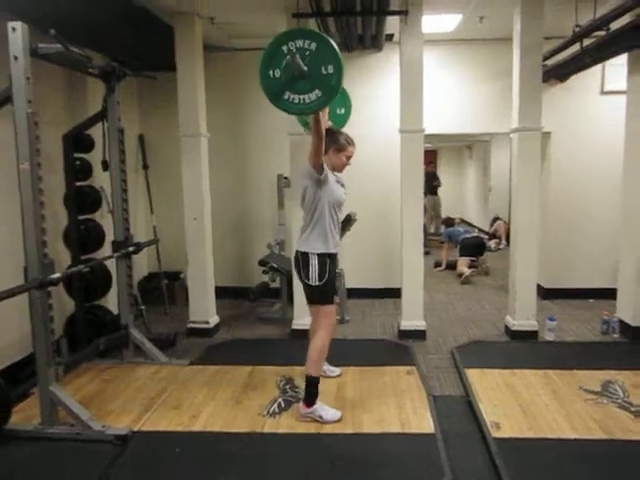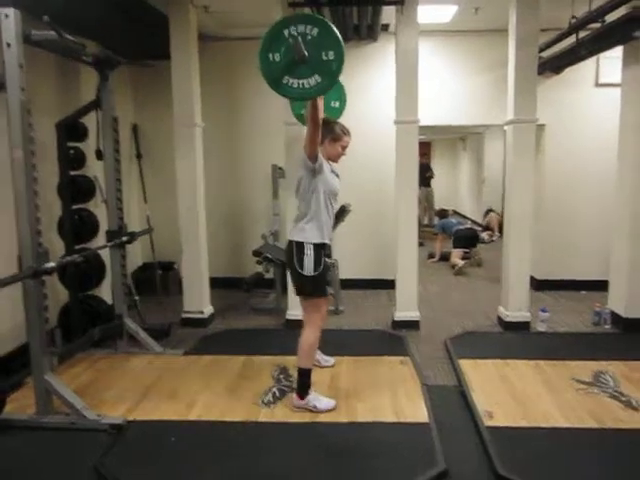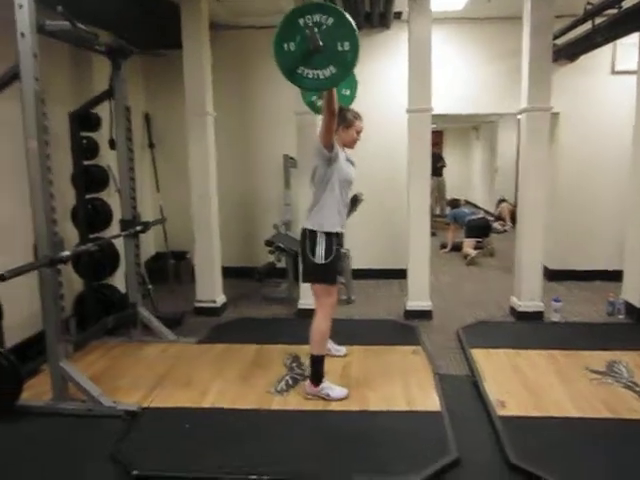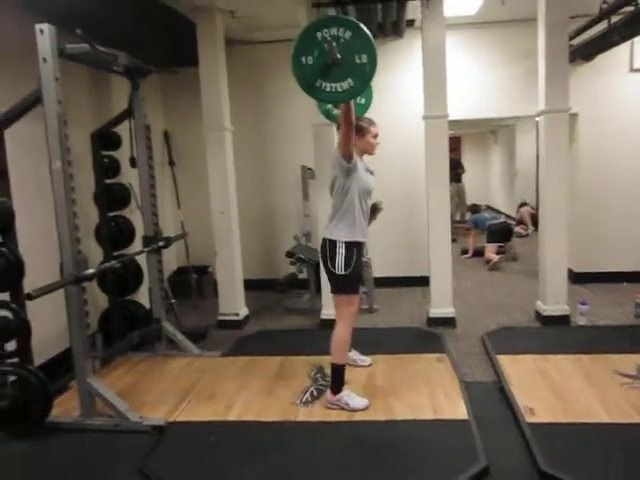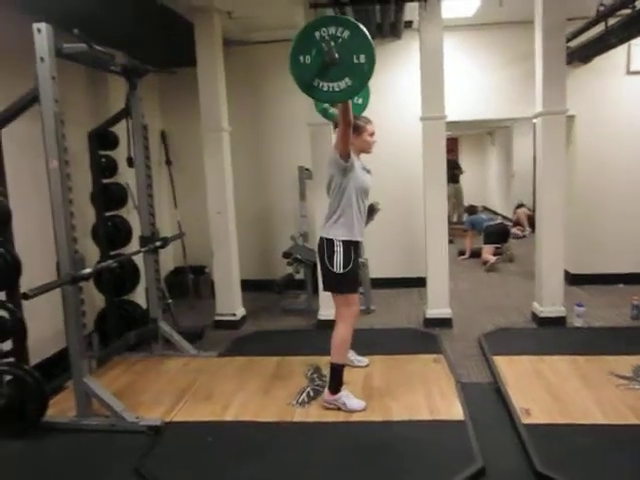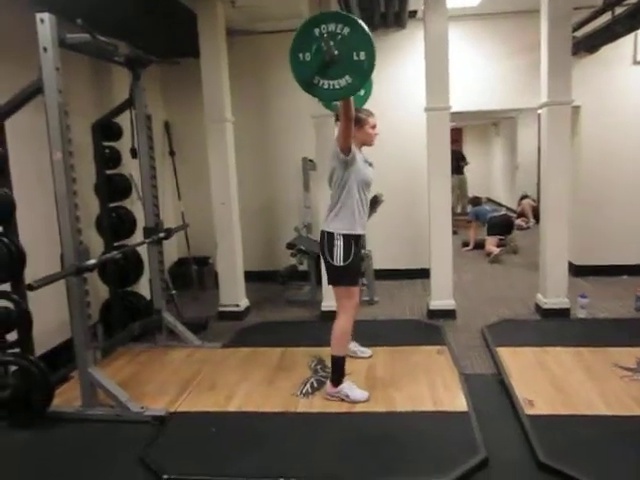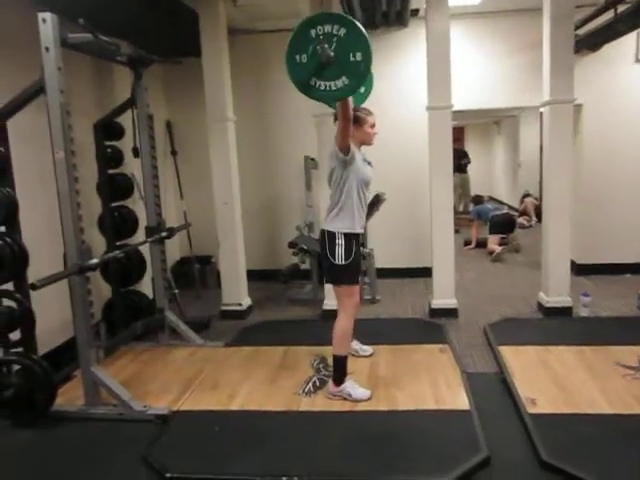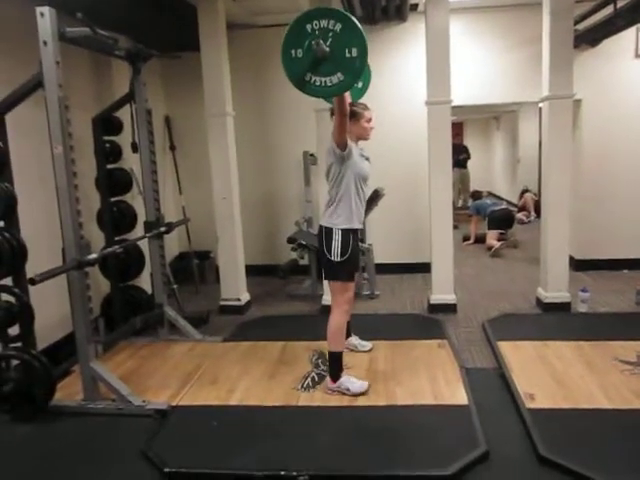
dt=0.2s
person 1, frame 1
left shoulder: (331, 175)
right shoulder: (317, 173)
left elbow: (327, 136)
right elbow: (317, 137)
left wrist: (325, 112)
right wrist: (316, 110)
left hip: (323, 254)
right hip: (313, 256)
left knee: (324, 317)
right knee: (325, 325)
left ankle: (317, 363)
right ankle: (310, 403)
person 1, frame 2
left shoulder: (326, 166)
right shoulder: (313, 163)
left elbow: (320, 127)
right elbow: (314, 126)
left wrist: (320, 99)
right wrist: (312, 97)
left hip: (315, 245)
right hip: (306, 247)
left knee: (317, 309)
right knee: (315, 317)
left ankle: (311, 354)
right ankle: (302, 394)
person 1, frame 3
left shoulder: (340, 154)
right shoulder: (328, 151)
left elbow: (335, 116)
right elbow: (330, 115)
left wrist: (332, 88)
left hip: (330, 233)
right hip: (319, 235)
left knee: (330, 297)
right knee: (326, 304)
left ankle: (322, 342)
right ankle: (315, 382)
person 1, frame 4
left shoulder: (359, 163)
right shoulder: (346, 161)
left elbow: (350, 127)
right elbow: (348, 125)
left wrist: (349, 96)
left hip: (351, 243)
right hip: (340, 245)
left knee: (351, 306)
right knee: (347, 314)
left ankle: (345, 351)
right ankle: (336, 391)
person 1, frame 5
left shoulder: (356, 162)
right shoulder: (343, 160)
left elbow: (348, 125)
right elbow: (345, 125)
left wrist: (347, 97)
left hip: (348, 242)
right hip: (337, 244)
left knee: (348, 308)
right knee: (348, 313)
left ankle: (343, 352)
right ankle: (334, 392)
person 1, frame 6
left shoulder: (358, 155)
right shoulder: (345, 153)
left elbow: (350, 118)
right elbow: (346, 118)
left hip: (350, 234)
right hip: (339, 236)
left knee: (351, 299)
right knee: (348, 306)
left ankle: (345, 343)
right ankle: (337, 383)
person 1, frame 7
left shoulder: (357, 154)
right shoulder: (344, 152)
left elbow: (349, 116)
right elbow: (345, 117)
left hip: (349, 234)
right hip: (339, 236)
left knee: (350, 299)
right knee: (349, 305)
left ankle: (347, 342)
right ankle: (339, 382)
person 1, frame 8
left shoulder: (354, 149)
right shoulder: (341, 148)
left elbow: (347, 111)
right elbow: (341, 113)
left hip: (348, 229)
right hip: (337, 232)
left knee: (348, 294)
right knee: (342, 300)
left ankle: (346, 337)
right ankle: (336, 377)
